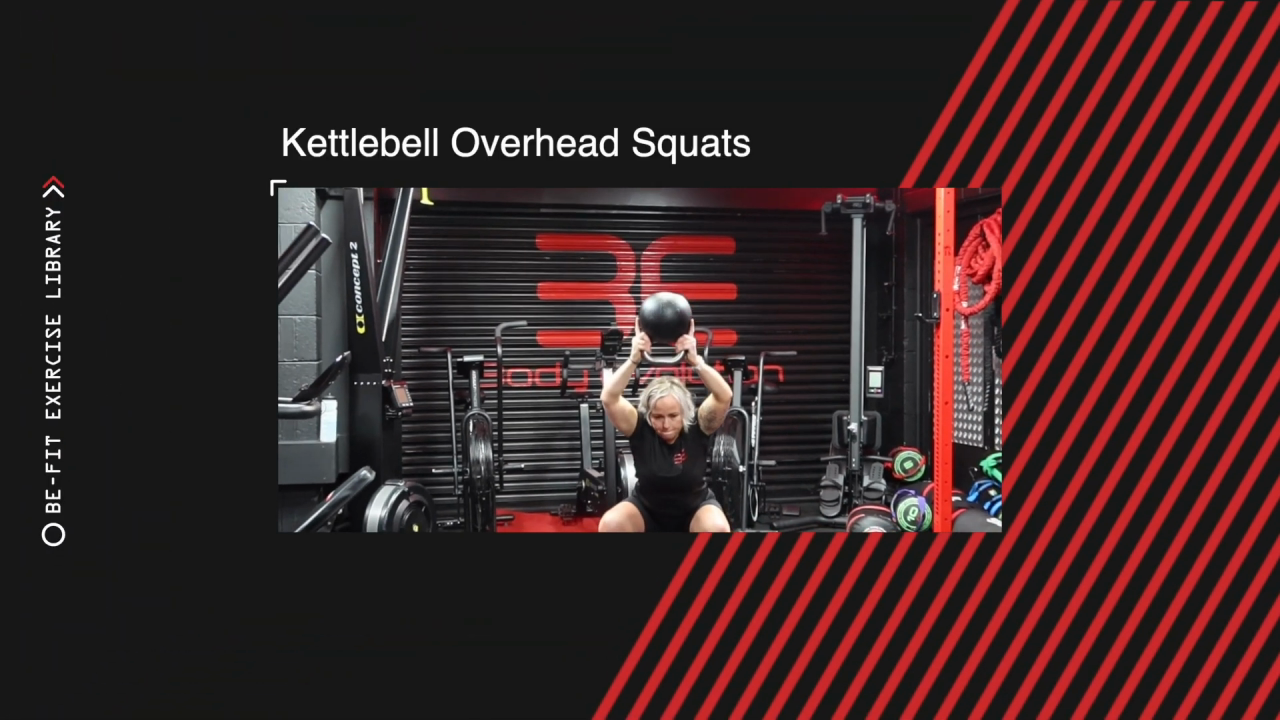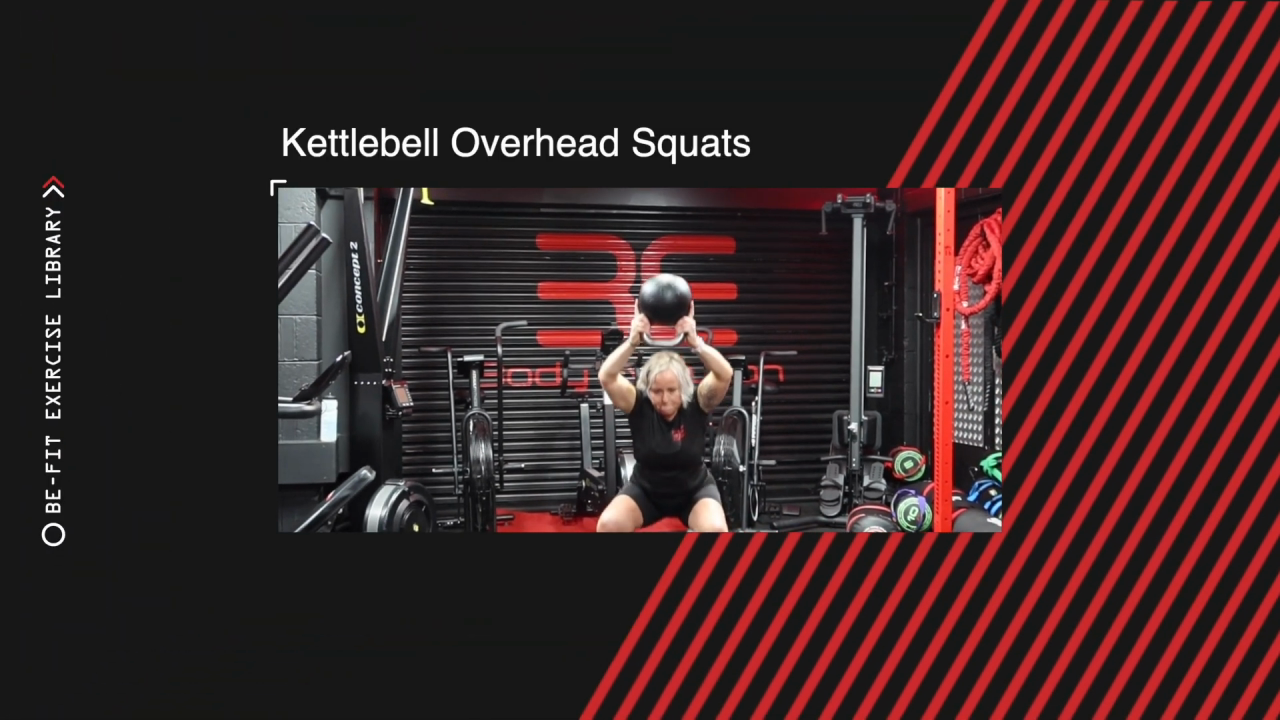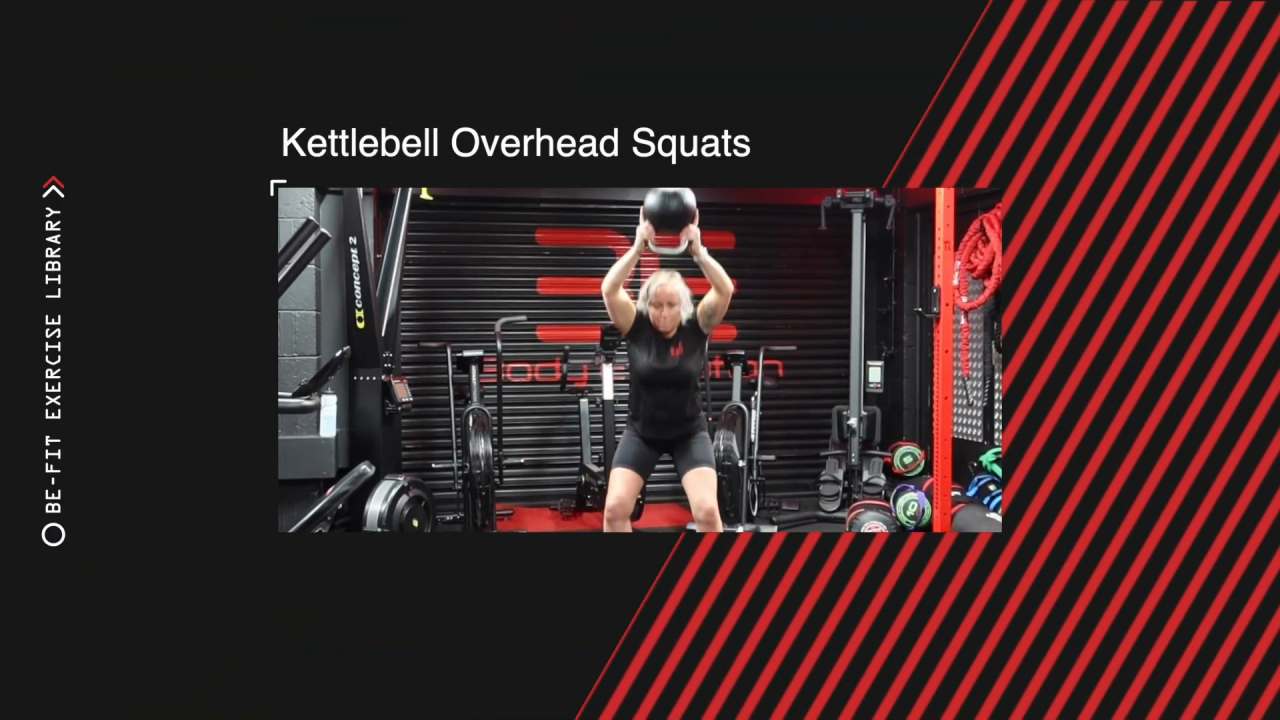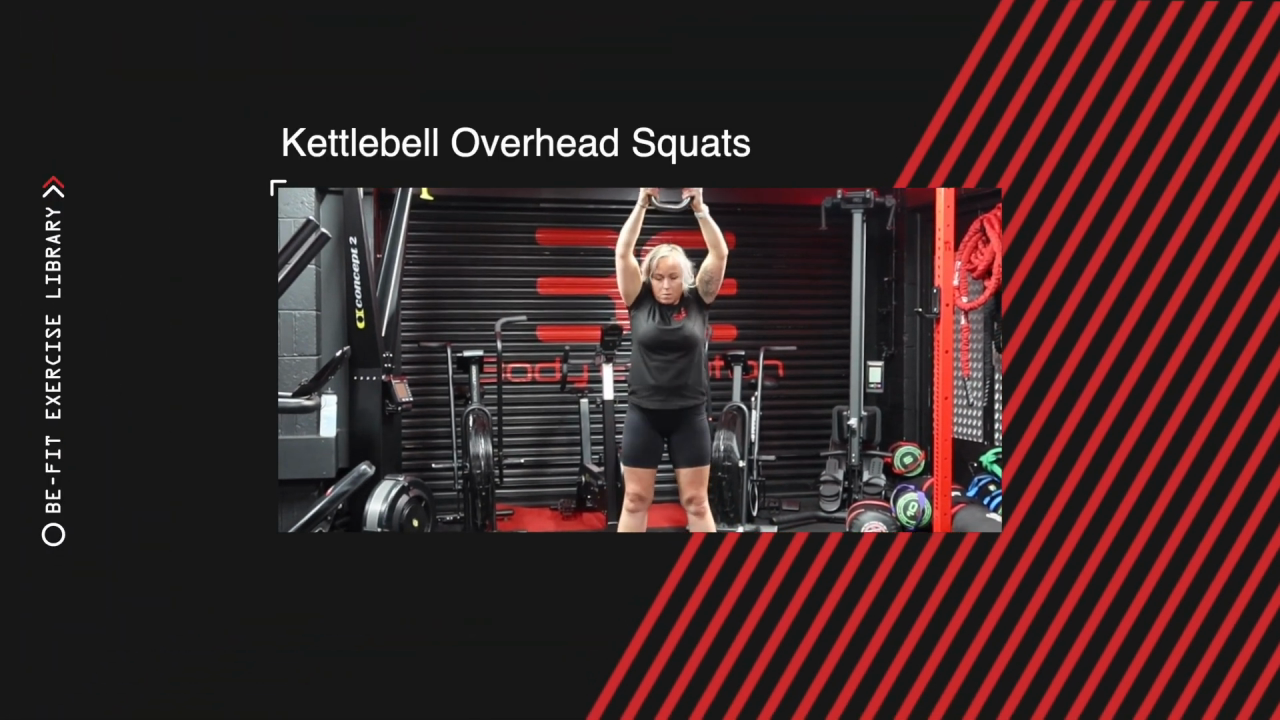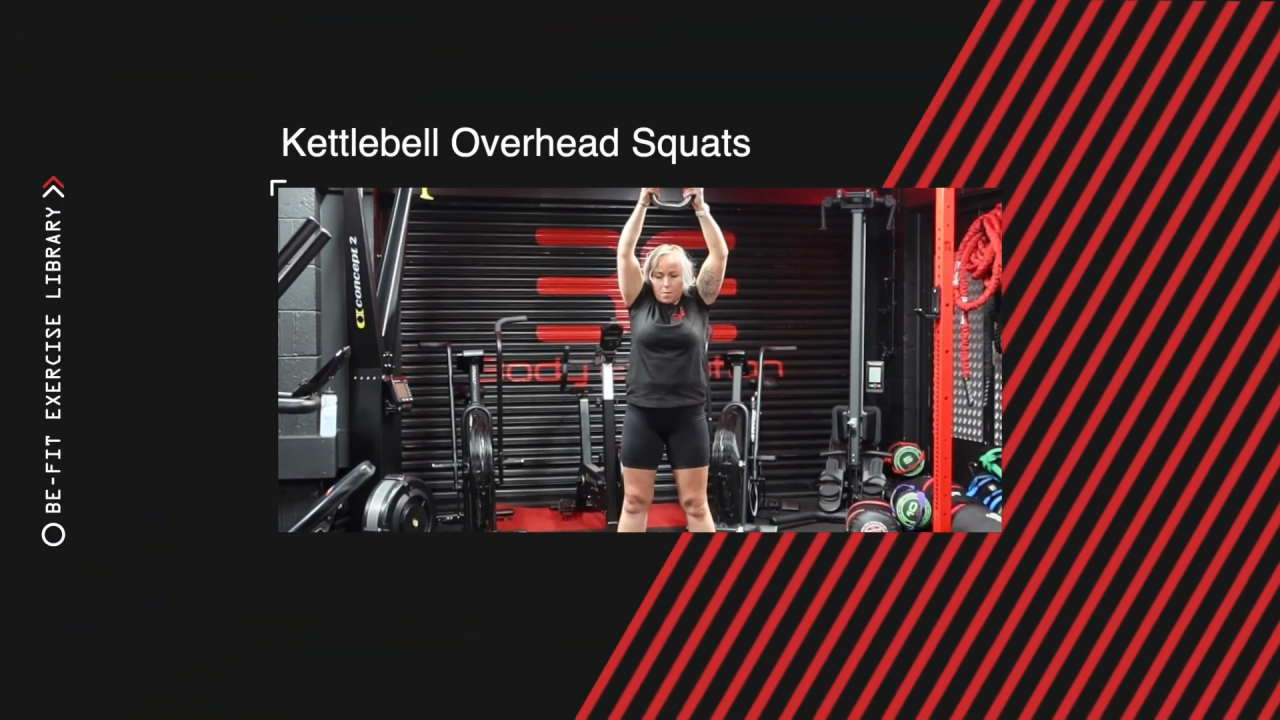
dt=0.4s
person 1, frame 1
left shoulder: (698, 427)
right shoulder: (639, 428)
left elbow: (724, 396)
right elbow: (609, 398)
left wrist: (695, 360)
left hip: (694, 507)
right hip: (648, 507)
left knee: (718, 528)
right knee: (610, 524)
person 1, frame 2
left shoulder: (697, 405)
right shoulder: (638, 406)
left elbow: (725, 375)
right elbow: (606, 378)
left wrist: (695, 341)
right wrist: (633, 341)
left hip: (694, 491)
right hip: (647, 491)
left knee: (716, 531)
right knee: (608, 524)
person 1, frame 3
left shoulder: (696, 327)
right shoulder: (636, 327)
left elbow: (726, 290)
right elbow: (609, 289)
left wrist: (697, 250)
right wrist: (638, 247)
left hip: (689, 434)
right hip: (641, 433)
left knee: (707, 511)
right knee: (615, 508)
person 1, frame 4
left shoulder: (698, 301)
right shoulder: (639, 302)
left elbow: (720, 253)
right elbow: (622, 253)
left wrist: (699, 208)
right wrist: (642, 204)
left hip: (689, 415)
right hip: (644, 414)
left knee: (696, 503)
right knee: (635, 502)
person 1, frame 5
left shoulder: (698, 303)
right shoulder: (640, 303)
left elbow: (719, 254)
right elbow: (624, 252)
left wrist: (700, 207)
right wrist: (643, 203)
left hip: (687, 416)
right hip: (642, 414)
left knee: (695, 504)
right knee: (634, 502)
